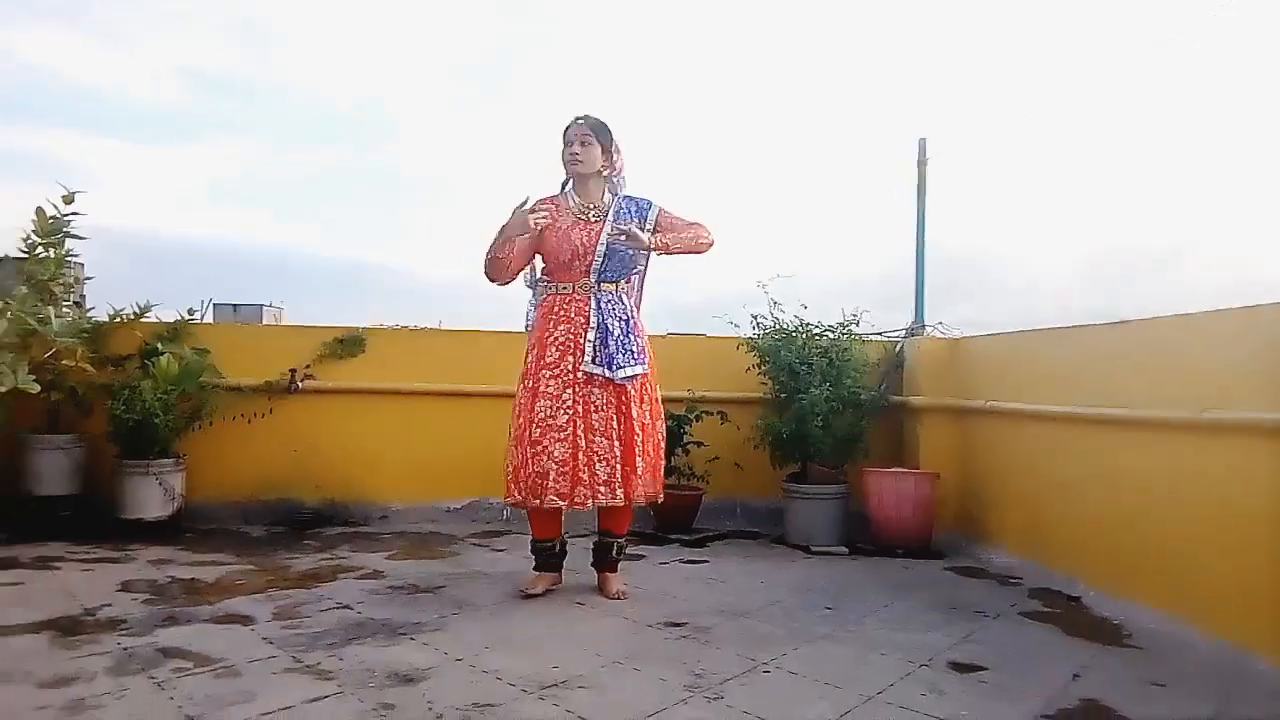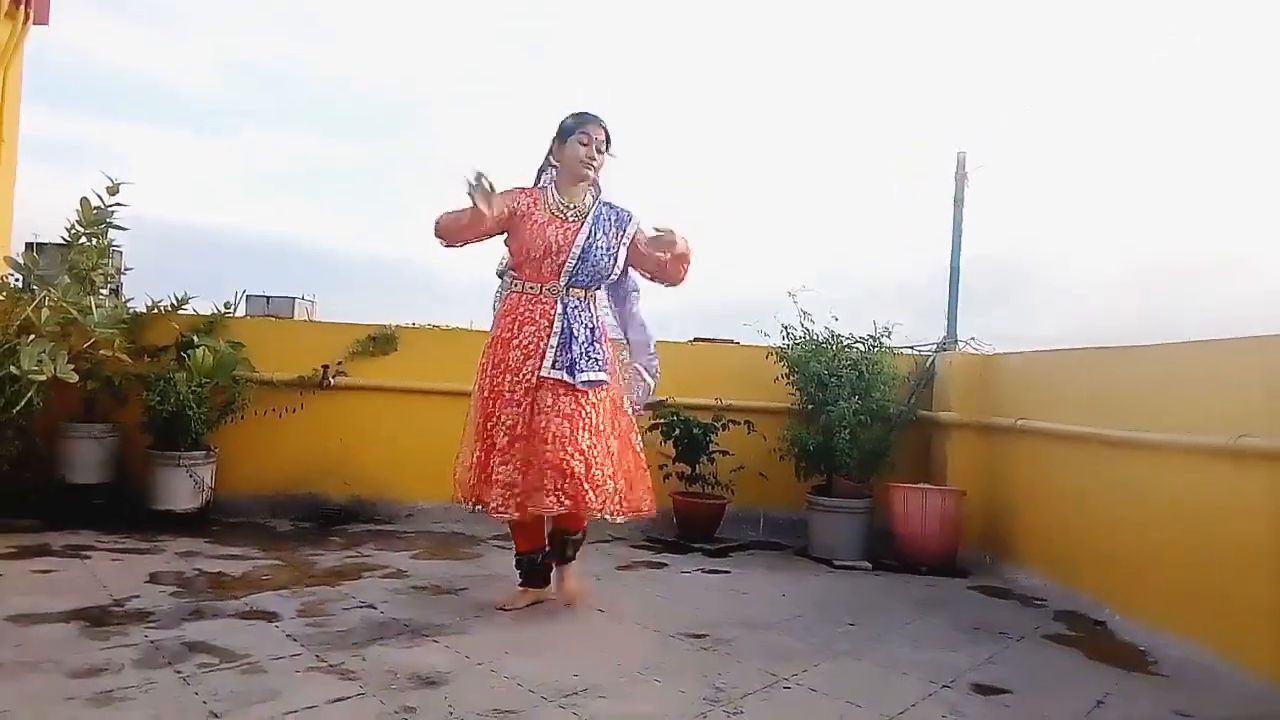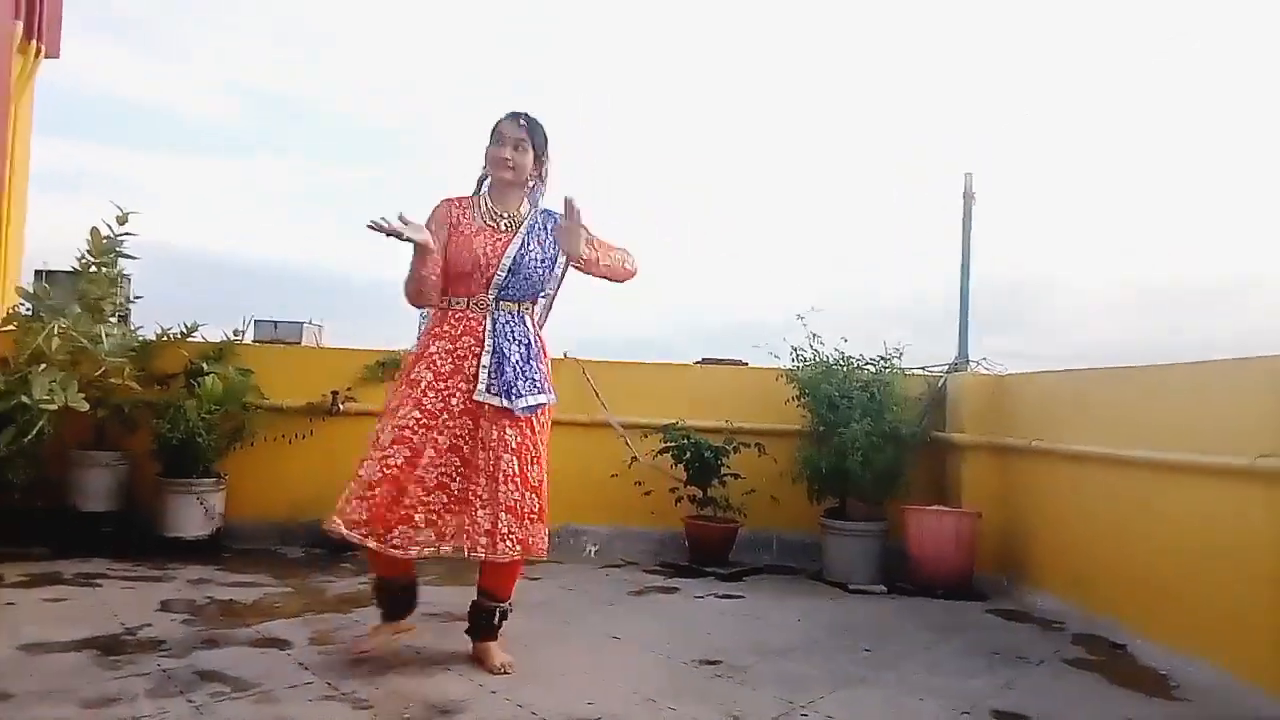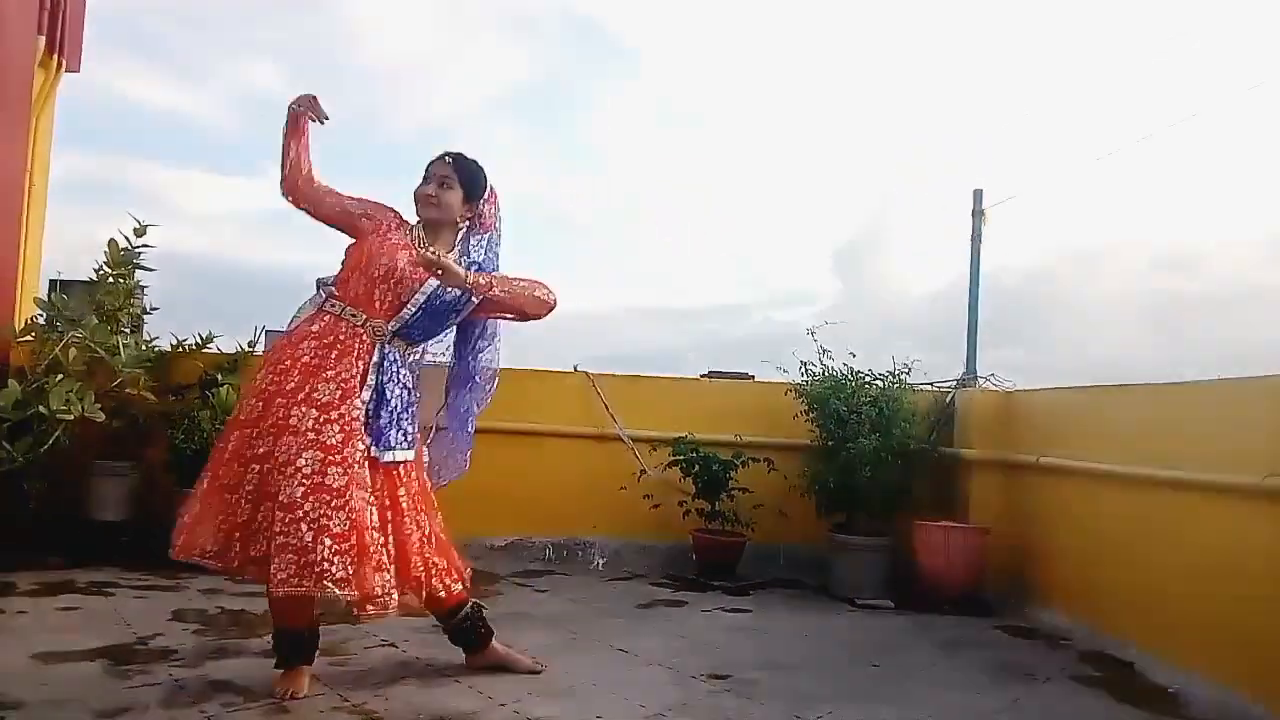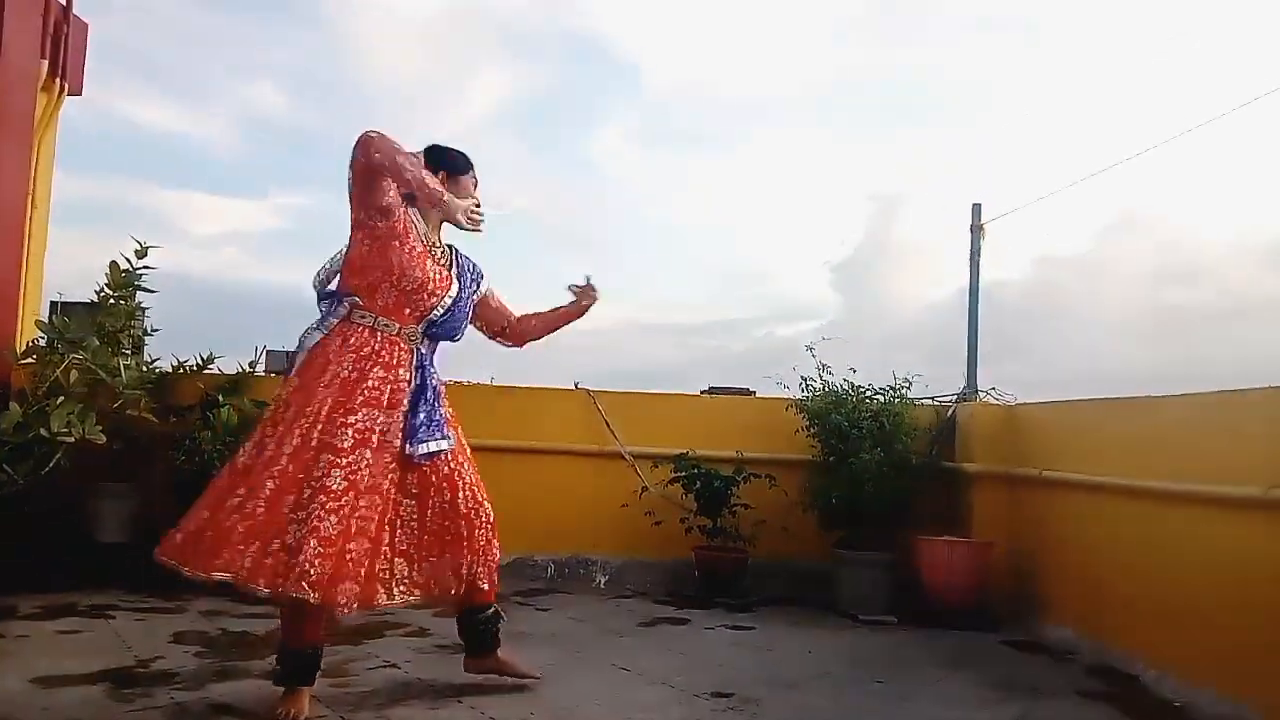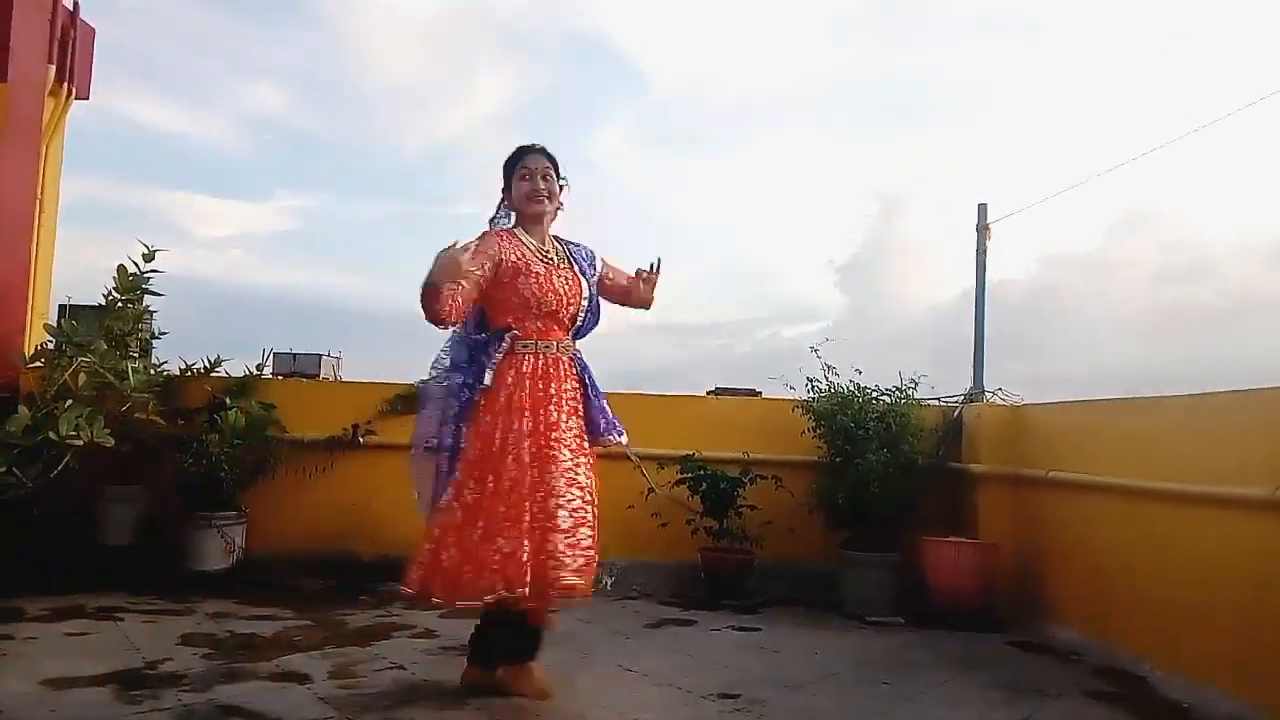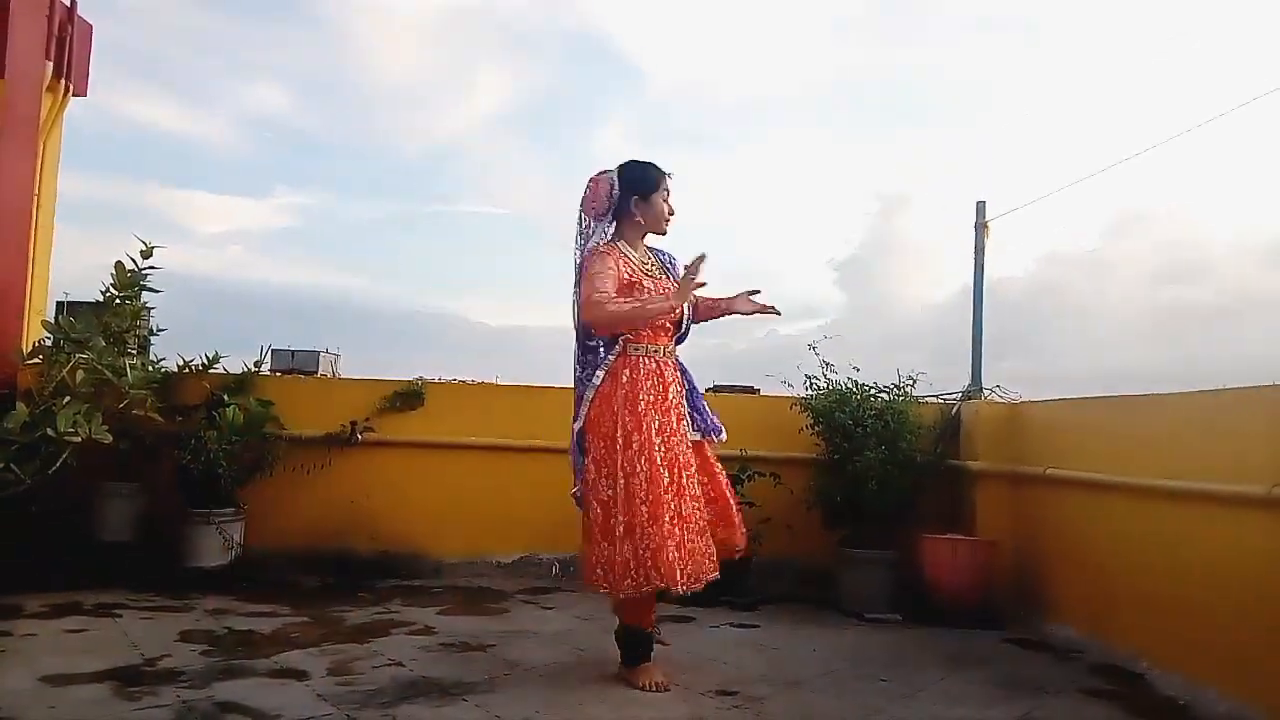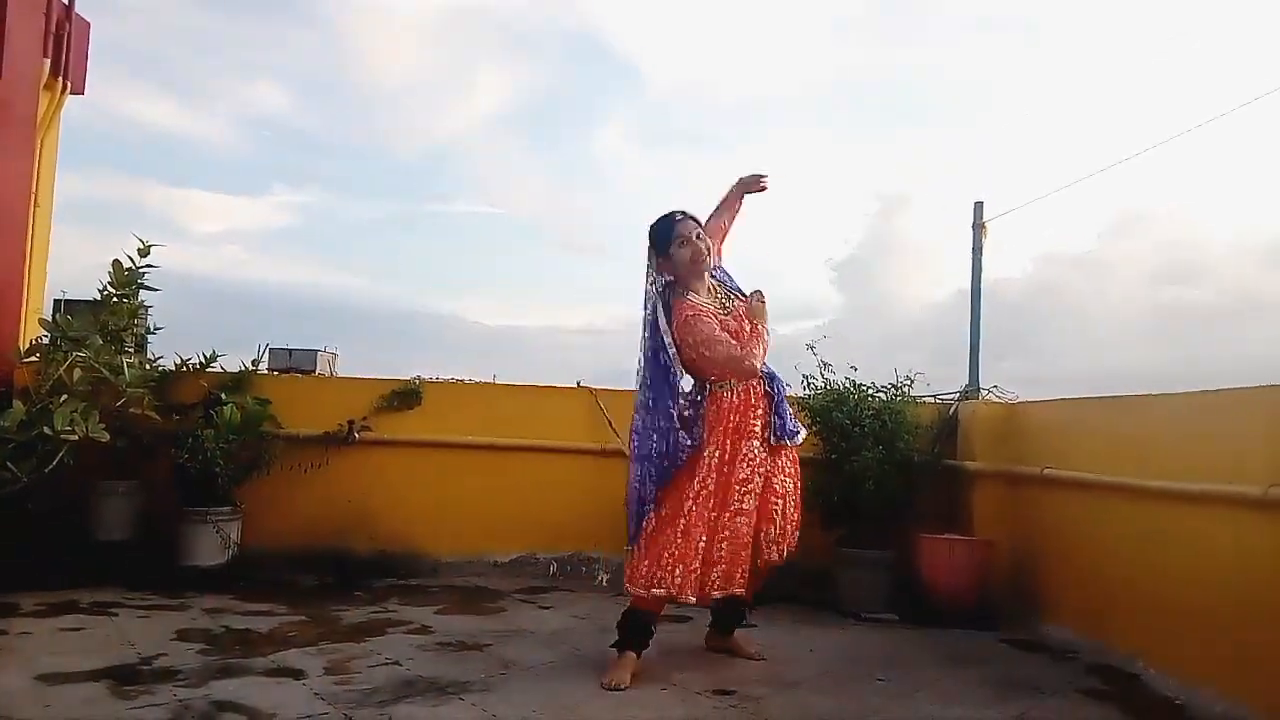
dt=0.5s
person 1, frame 1
left shoulder: (637, 209)
right shoulder: (546, 212)
left elbow: (703, 236)
right elbow: (498, 272)
left wrist: (651, 240)
right wrist: (510, 230)
left hip: (619, 340)
right hip: (558, 340)
left knee: (621, 451)
right knee: (546, 448)
left ankle: (608, 565)
right ankle: (548, 563)
person 1, frame 2
left shoulder: (616, 220)
right shoulder: (520, 202)
left elbow: (671, 275)
right elbow: (448, 232)
left wrist: (677, 250)
right wrist: (477, 211)
left hip: (580, 347)
right hip: (518, 341)
left knee: (572, 456)
right knee: (515, 458)
left ankle: (563, 555)
right ankle: (535, 576)
person 1, frame 3
left shoulder: (557, 226)
right shoulder: (453, 213)
left elbow: (624, 266)
right elbow: (422, 296)
left wrist: (578, 244)
right wrist: (423, 249)
left hip: (516, 369)
right hip: (443, 360)
left knee: (509, 500)
right knee: (396, 484)
left ankle: (486, 632)
right ankle: (396, 607)
person 1, frame 4
left shoulder: (474, 283)
right shoulder: (381, 224)
left elbow: (543, 300)
right elbow: (300, 189)
left wrist: (466, 280)
right wrist: (294, 126)
left hip: (378, 392)
right hip: (310, 371)
left knee: (404, 519)
right knee: (295, 513)
left ankle: (478, 643)
right ankle: (296, 657)
person 1, frame 5
left shoulder: (462, 272)
right shoulder: (380, 212)
left elbow: (515, 330)
right elbow: (372, 147)
left wrist: (575, 308)
right wrist: (439, 202)
left hip: (412, 396)
right hip: (344, 378)
left knee: (463, 516)
right knee: (318, 523)
left ankle: (483, 646)
person 1, frame 6
left shoulder: (578, 258)
right shoulder: (496, 246)
left elbow: (635, 294)
right elbow: (443, 313)
left wrist: (650, 282)
right wrist: (438, 276)
left hip: (564, 397)
right hip: (515, 395)
left knee: (556, 529)
right knee: (537, 525)
left ankle: (489, 660)
right ankle: (519, 654)
person 1, frame 7
left shoulder: (657, 259)
right shoulder: (607, 258)
left elbow: (688, 308)
right elbow: (594, 318)
left wrist: (737, 304)
right wrist: (674, 296)
left hip: (671, 396)
right hip: (629, 400)
left knee: (692, 514)
right knee: (644, 522)
left ankle: (634, 608)
right ankle: (635, 656)
person 1, frame 8
left shoulder: (709, 270)
right shoulder: (688, 315)
left elbow: (716, 224)
right elbow: (748, 362)
left wrist: (739, 190)
right wrist: (758, 317)
left hip: (759, 416)
right hip: (727, 420)
left knee: (755, 528)
right knee: (688, 530)
left ankle: (723, 630)
right ankle: (629, 647)
